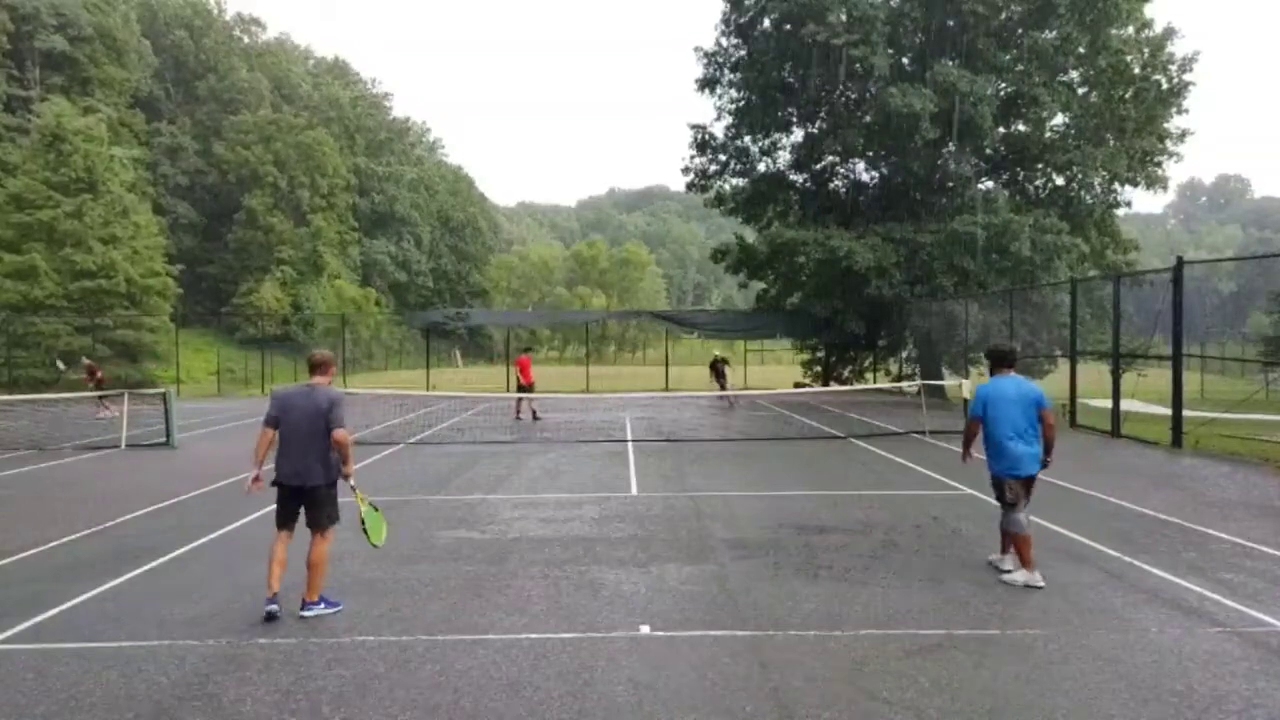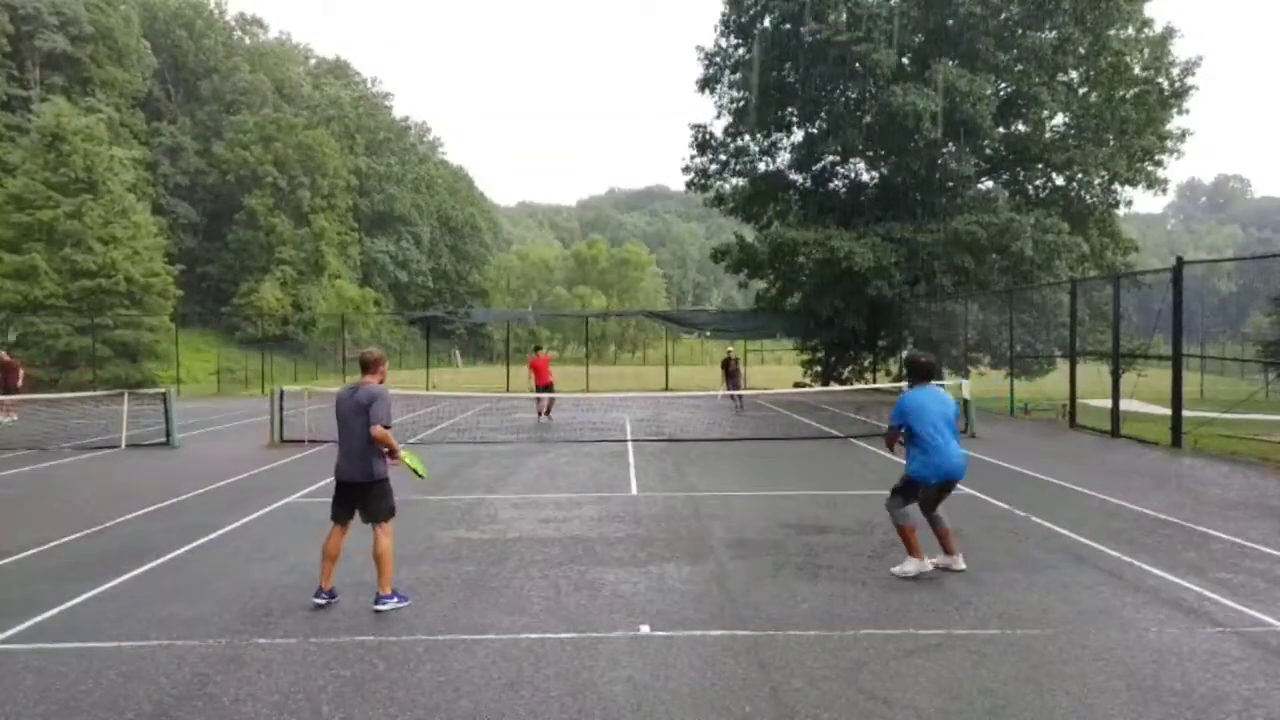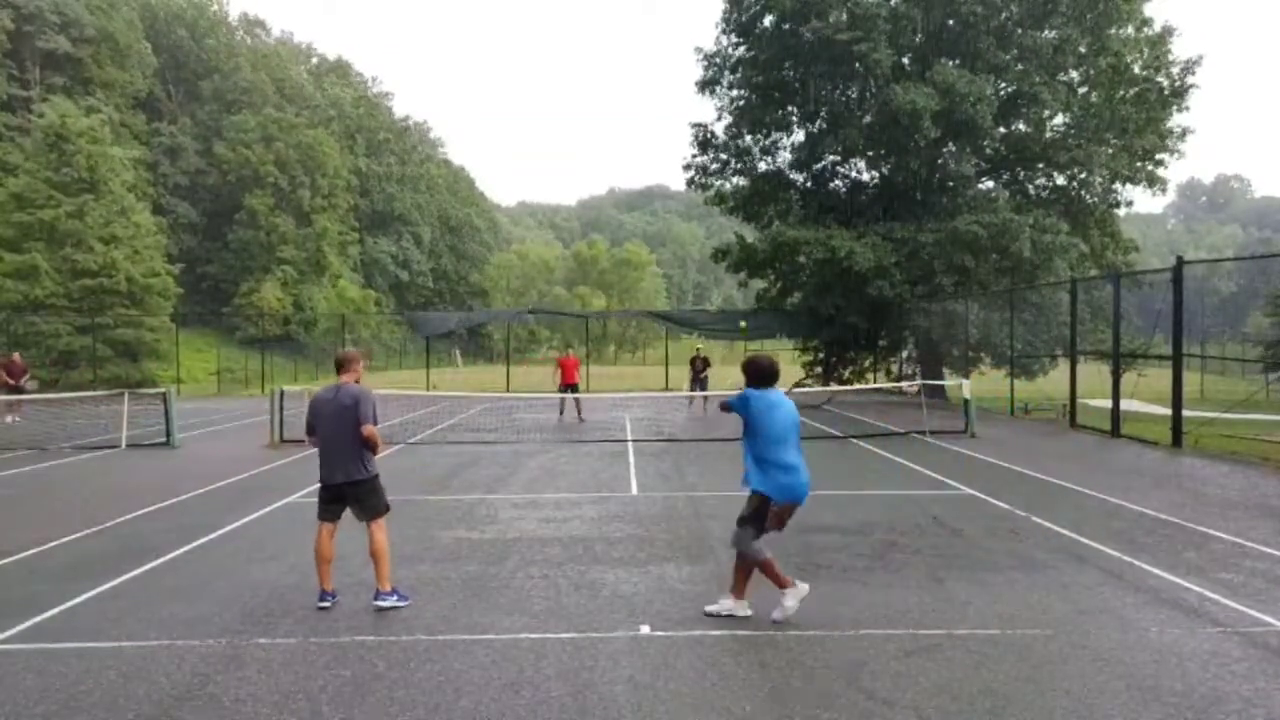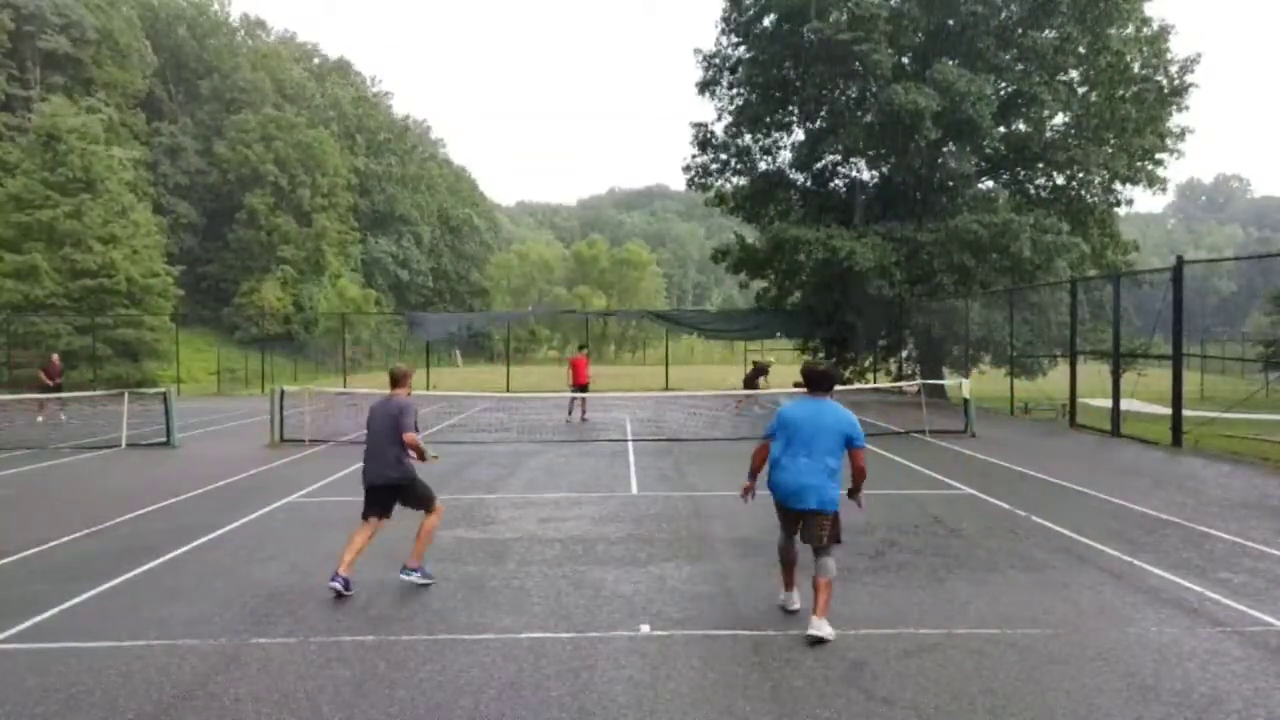
dt=1s
person 1, frame 1
left shoulder: (282, 395)
right shoulder: (332, 397)
left elbow: (268, 432)
right elbow: (339, 436)
left wrist: (257, 468)
right wrist: (348, 463)
left hip: (287, 477)
right hip: (320, 478)
left knee: (283, 534)
right knee: (322, 536)
left ankle: (272, 596)
right ankle: (312, 600)
person 1, frame 2
left shoulder: (343, 394)
right shoulder: (378, 393)
right elbow: (378, 431)
right wrist: (395, 448)
left hip: (344, 472)
right hip: (371, 473)
left knee: (338, 528)
right knee: (383, 529)
left ankle: (324, 589)
right ankle: (385, 594)
person 1, frame 3
left shoulder: (318, 398)
right shoulder: (361, 394)
left elbow: (312, 437)
right elbow: (368, 430)
right wrist: (377, 445)
left hip: (330, 475)
right hip: (361, 473)
left knee: (326, 529)
right knee: (377, 526)
left ankle: (326, 592)
right ankle: (384, 591)
person 1, frame 4
left shoulder: (375, 407)
right shoulder: (406, 405)
right elbow: (409, 438)
right wrist: (423, 452)
left hip: (373, 475)
right hip: (400, 474)
left knee: (369, 525)
right knee: (434, 509)
left ankle: (340, 576)
right ankle: (412, 567)
person 2, frame 1
left shoulder: (985, 391)
right shoulder: (1033, 388)
left elbow: (973, 426)
right elbow: (1049, 424)
left wrist: (966, 449)
right wrist: (1047, 453)
left hip: (1005, 463)
right hip: (1030, 460)
left knee: (1014, 513)
right knee: (1014, 508)
left ankle: (1030, 572)
right ankle: (1006, 556)
person 2, frame 2
left shoulder: (907, 399)
right shoulder: (947, 398)
left elbow: (891, 437)
left wrist: (890, 442)
left hip: (928, 467)
right hip: (954, 466)
left knee: (895, 505)
right knee: (929, 507)
left ankle: (916, 559)
right ankle: (953, 557)
person 2, frame 3
left shoulder: (751, 398)
right shoulder: (787, 403)
left elbow: (725, 405)
left wrist: (735, 401)
left hip: (774, 487)
right hip: (794, 484)
left knee: (744, 541)
right knee: (747, 537)
left ankle: (791, 587)
right ankle: (736, 600)
person 2, frame 4
left shoulder: (787, 411)
right shoulder: (847, 418)
left elbow: (764, 448)
right elbow: (859, 465)
left wrist: (751, 479)
right wrist: (856, 490)
left hip: (785, 489)
right hip: (822, 494)
left knee: (787, 538)
right knee: (823, 555)
left ankle: (790, 594)
right ankle: (819, 620)
